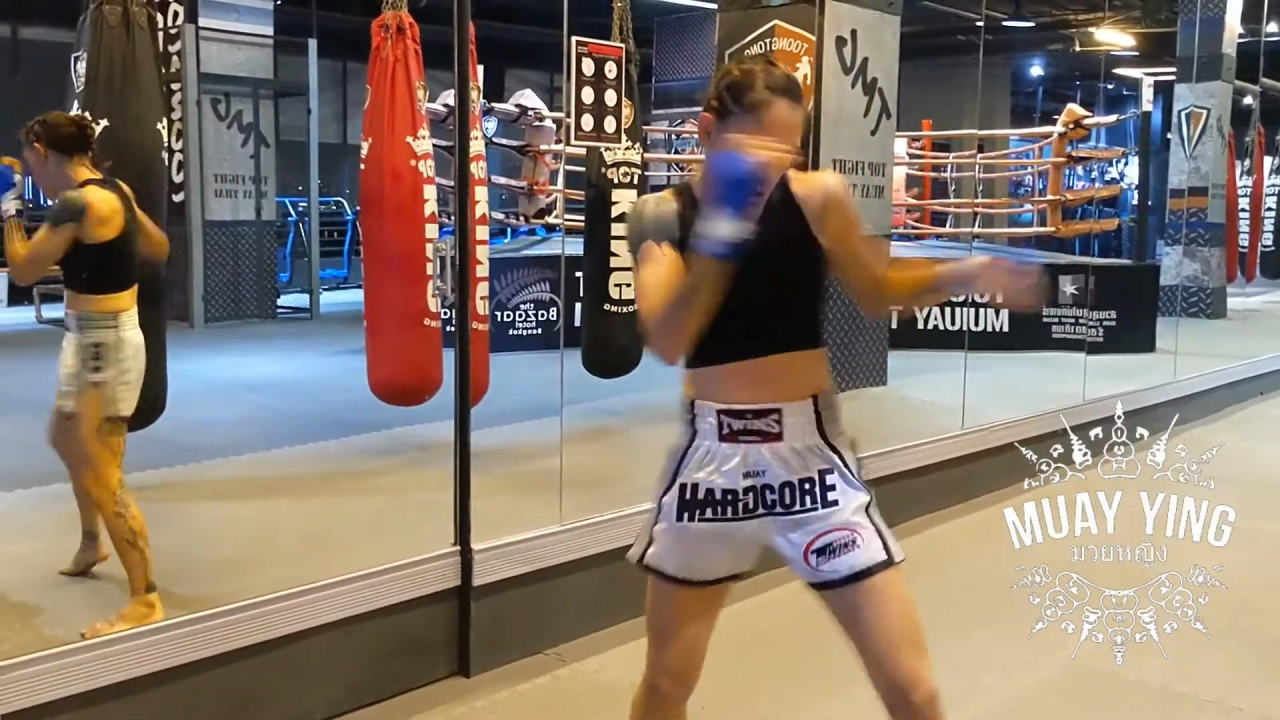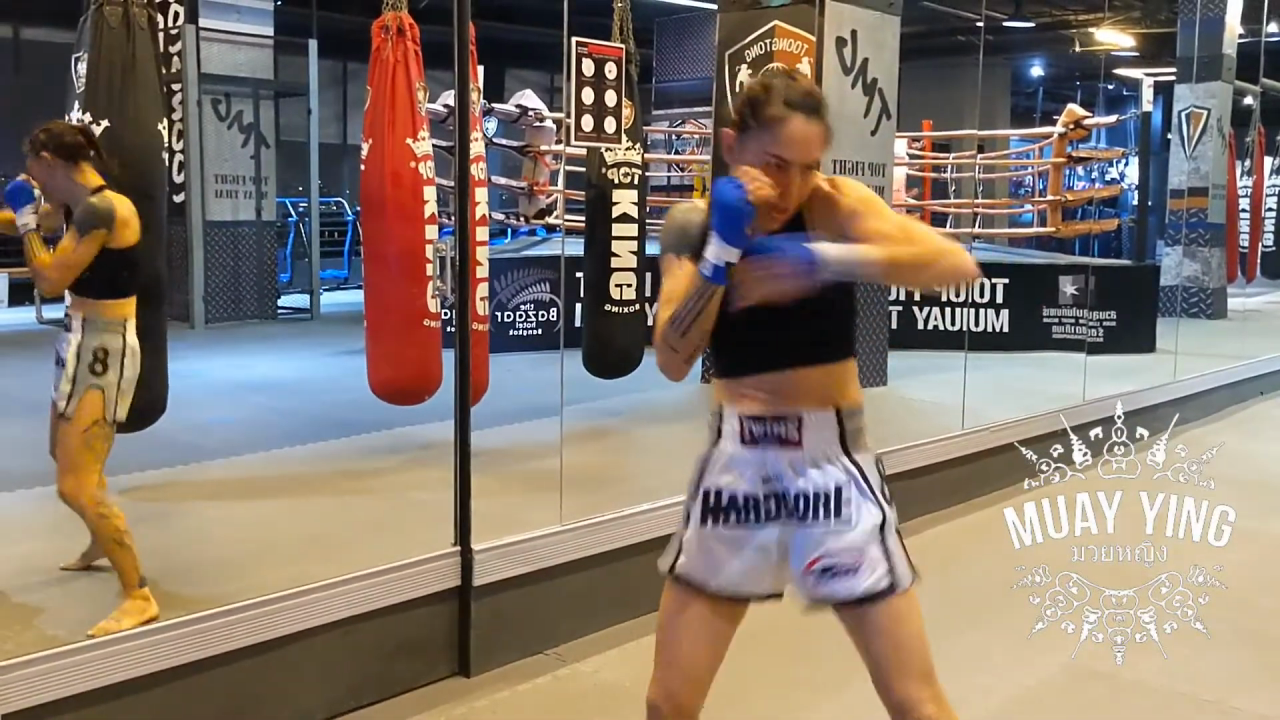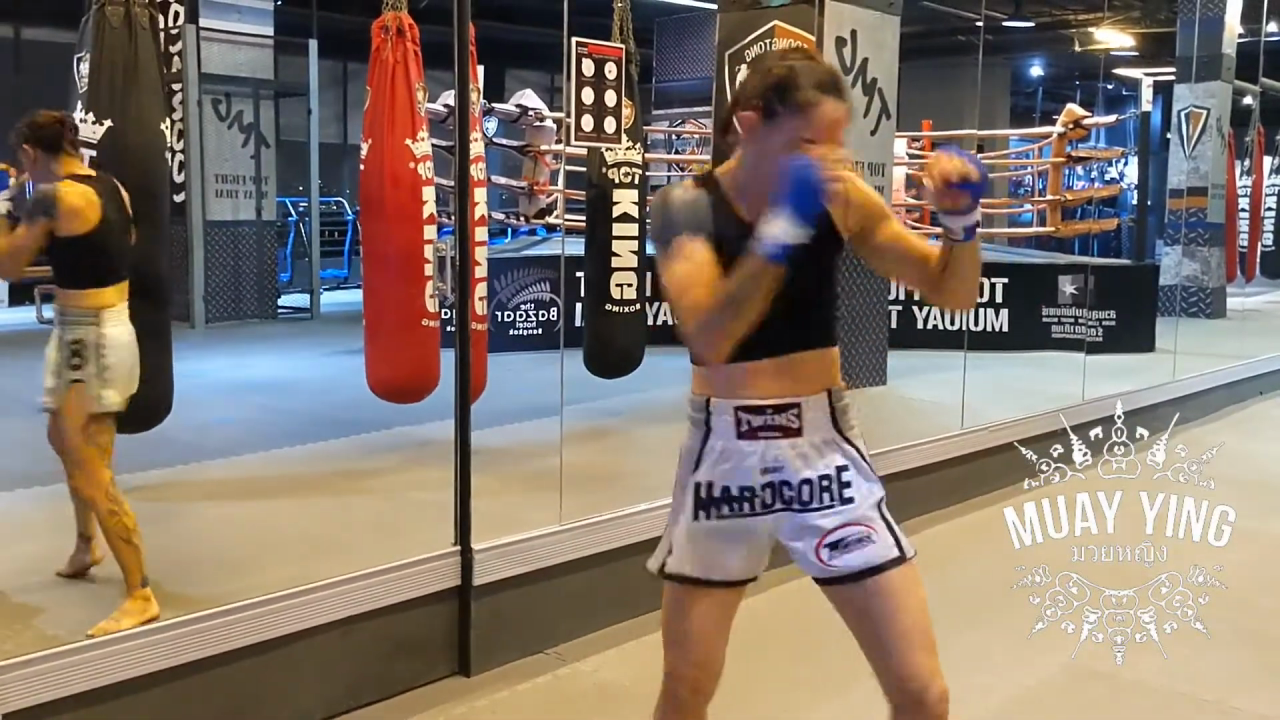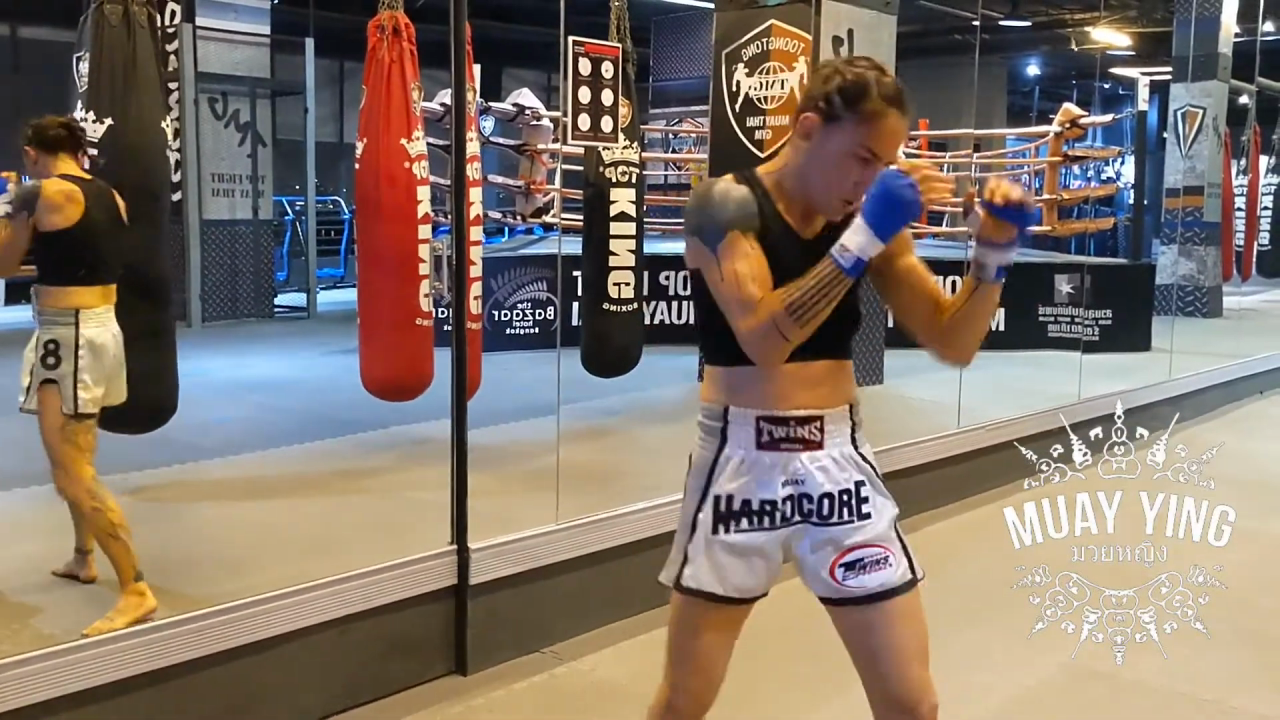
dt=0.2s
person 1, frame 1
left shoulder: (813, 197)
right shoulder: (660, 215)
left elbow: (877, 287)
right elbow: (665, 343)
left wrist: (969, 272)
right wrist: (722, 221)
left hip: (809, 458)
right hip: (714, 460)
person 1, frame 2
left shoulder: (837, 205)
right shoulder: (692, 225)
left elbow: (956, 267)
right elbow: (673, 361)
left wrist: (830, 261)
right wrist: (721, 249)
left hip: (832, 468)
right hip: (740, 469)
person 1, frame 3
left shoulder: (839, 200)
right shoulder: (683, 207)
left elbow: (953, 295)
right elbow: (709, 340)
left wrist: (960, 216)
right wrist: (785, 226)
left hip: (823, 454)
right hip: (726, 457)
person 1, frame 4
left shoulder: (872, 213)
right shoulder: (724, 204)
left elbow: (954, 346)
right elbow: (764, 341)
left wrist: (994, 251)
right wrist: (863, 238)
left hip: (837, 465)
right hip: (738, 465)
person 2, frame 1
left shoulder: (78, 204)
right shoulder: (114, 189)
right elbow: (159, 248)
left hip: (101, 345)
right hip: (110, 336)
left knee: (102, 481)
right knee: (66, 442)
left ankle: (145, 601)
right ankle: (90, 545)
person 2, frame 2
left shoulder: (103, 209)
right shoulder: (81, 205)
left elbow: (50, 281)
left hip: (101, 352)
right hip: (82, 342)
left knee: (76, 486)
right knee: (66, 454)
left ankle: (139, 597)
right ankle: (102, 543)
person 2, frame 3
left shoulder: (53, 197)
right shoulder: (111, 187)
left hip: (87, 340)
right hip: (106, 330)
left knee: (90, 478)
right knee: (64, 440)
left ankle: (140, 597)
right ankle: (85, 548)
person 2, frame 4
right shoulder: (110, 195)
left hip: (67, 339)
right hip: (102, 331)
left knee: (75, 478)
right knee: (71, 455)
left ankle: (135, 592)
right ankle: (83, 558)
